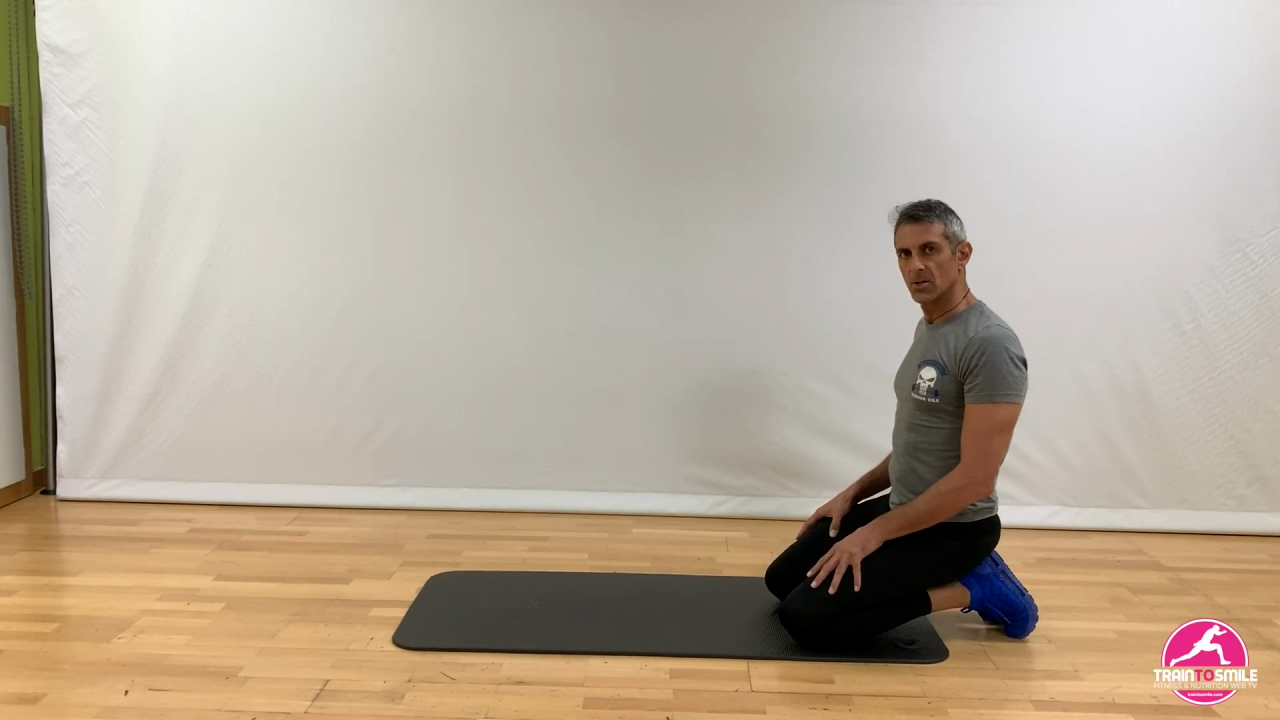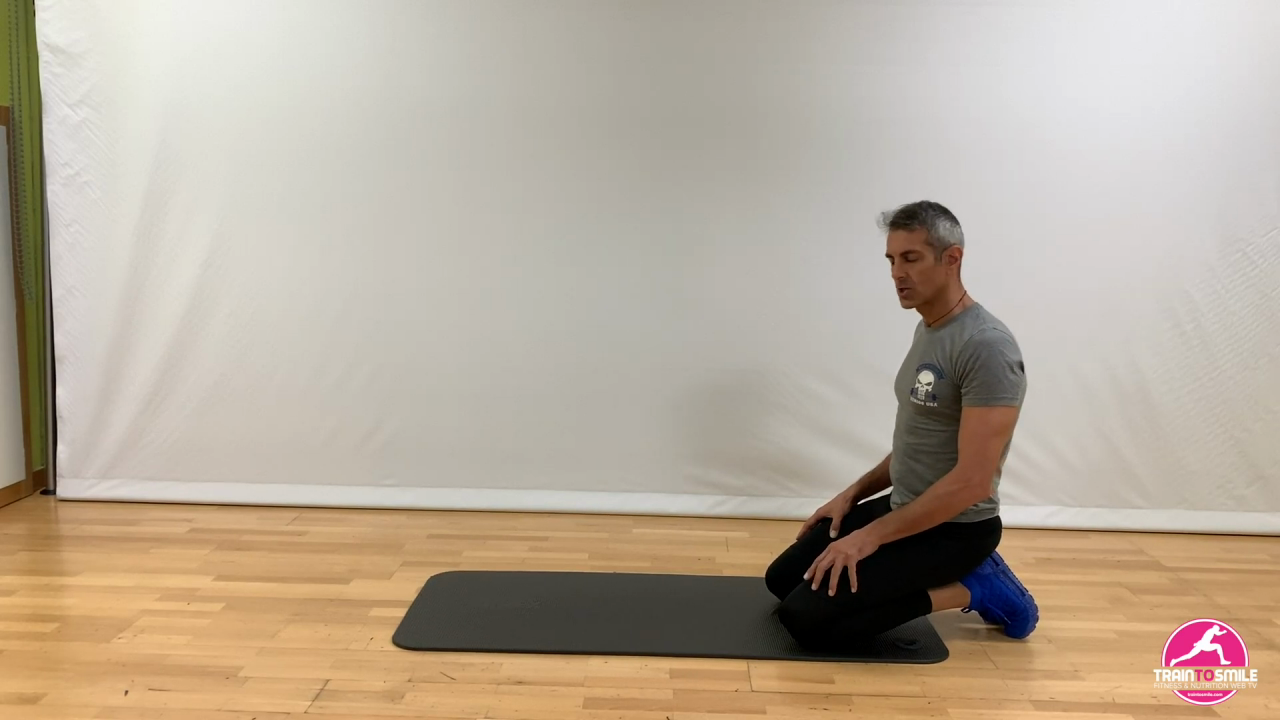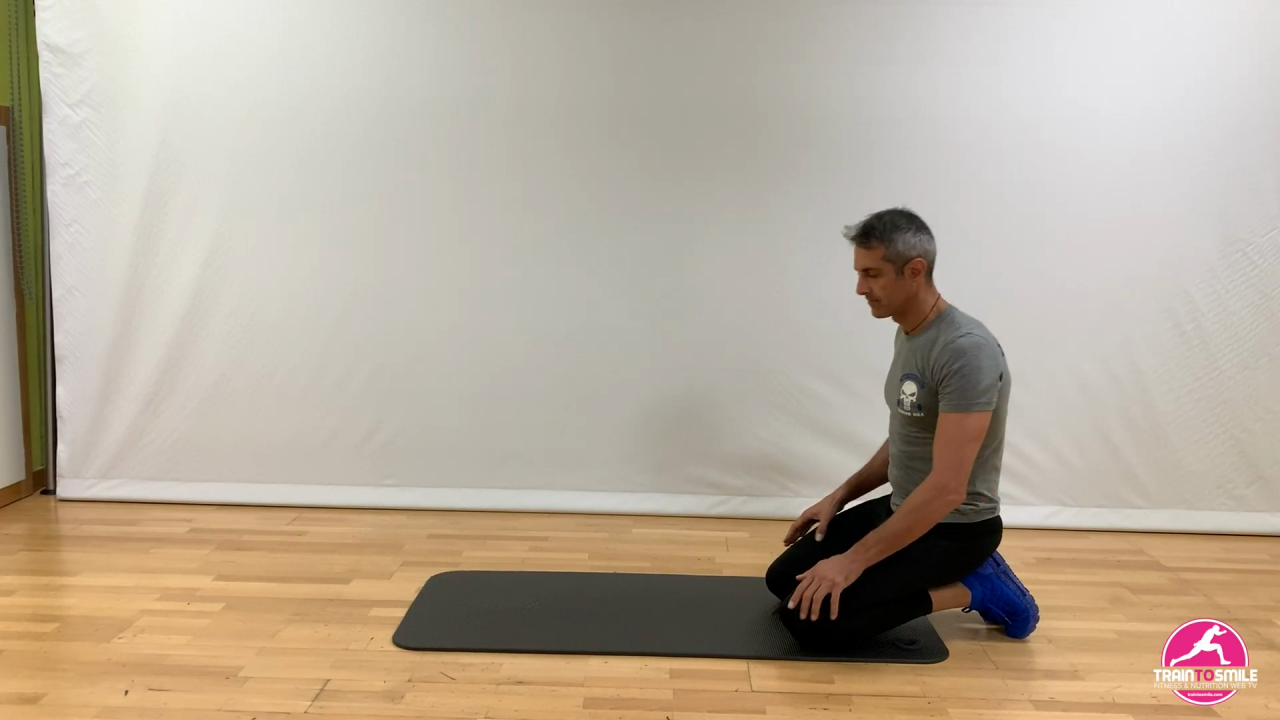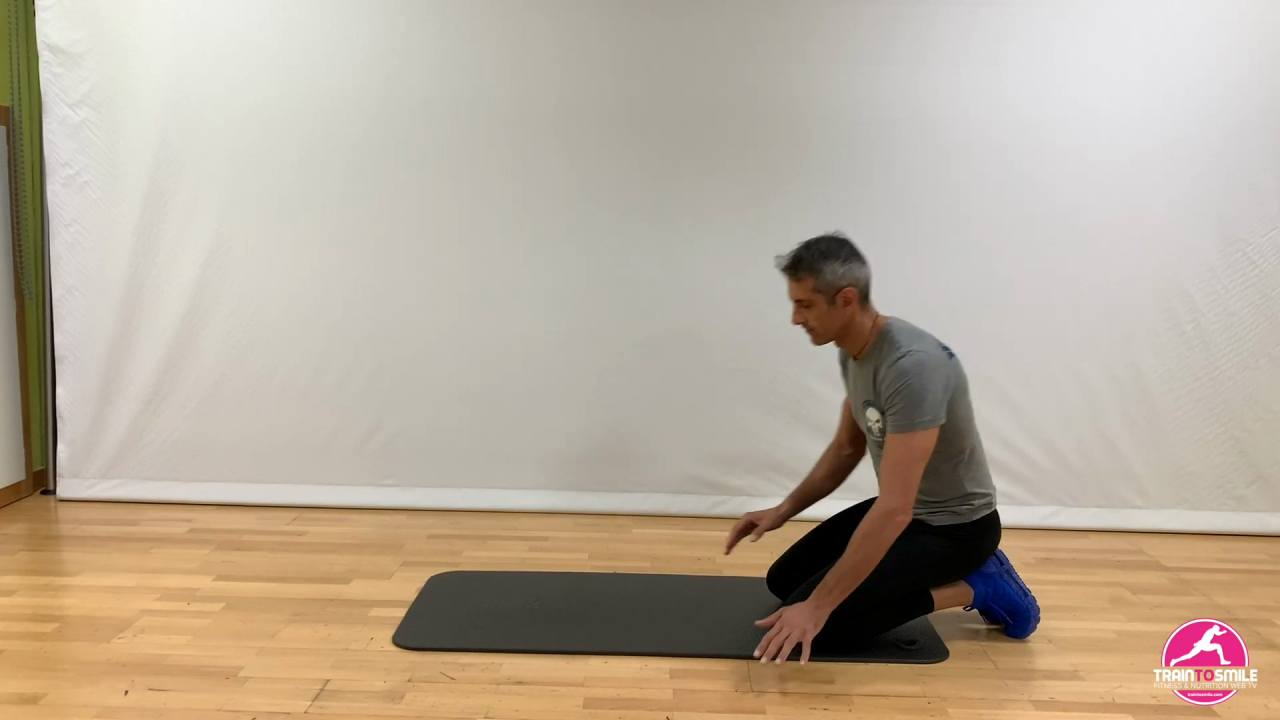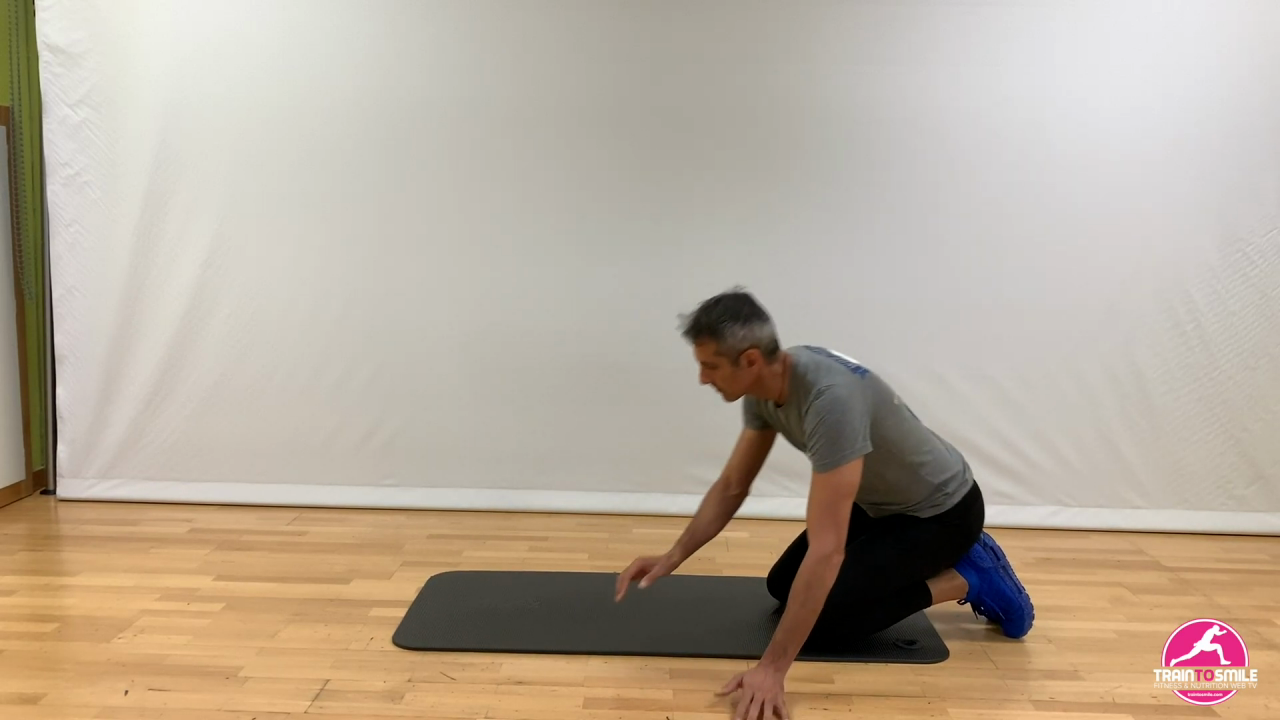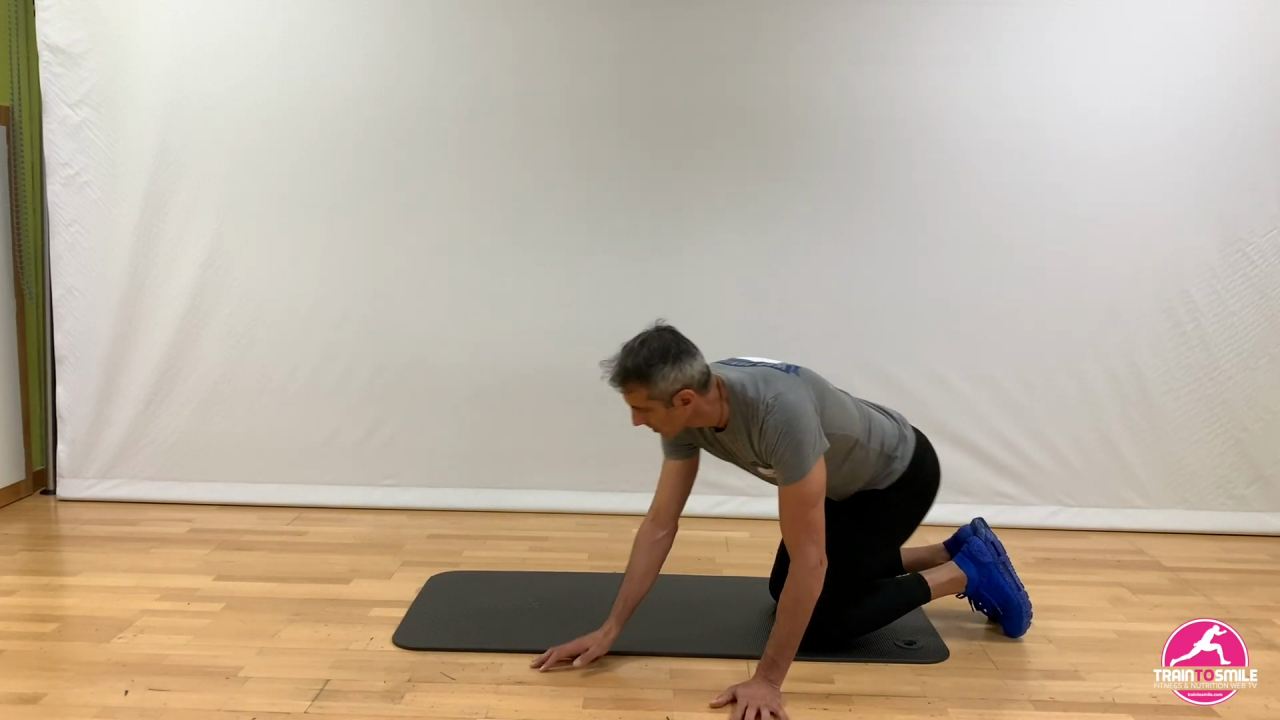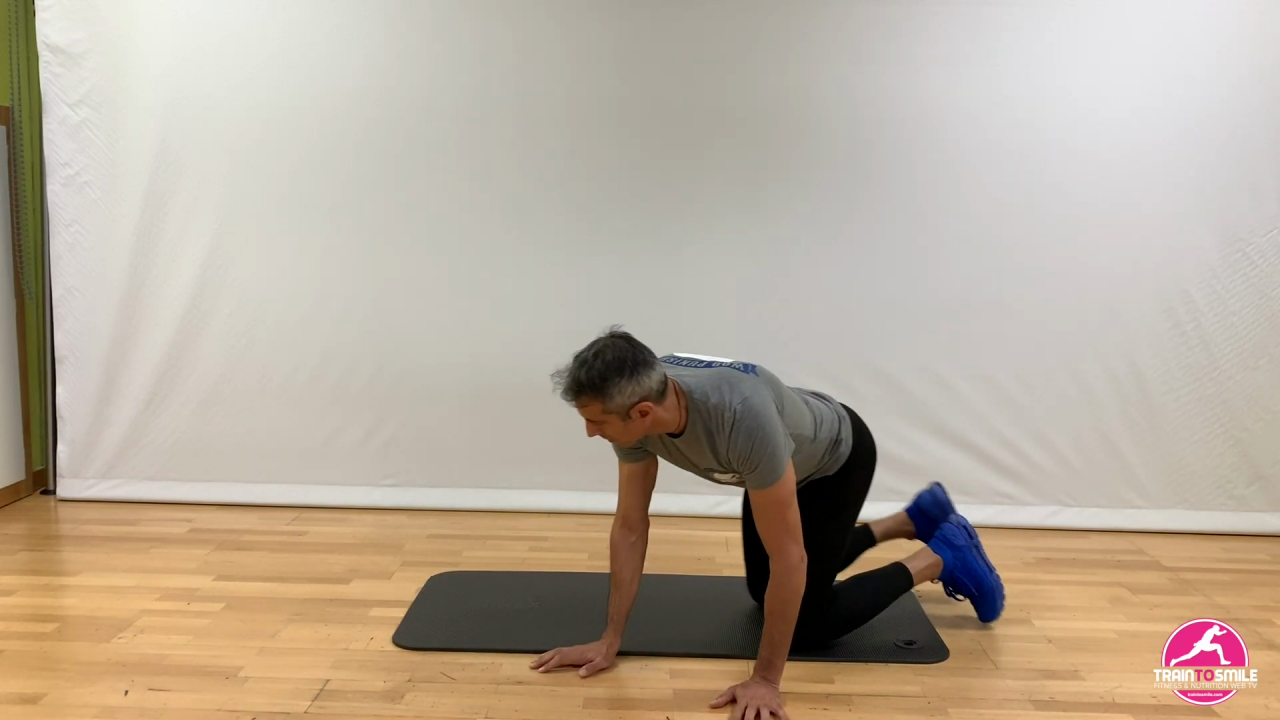
dt=0.2s
person 1, frame 1
left shoulder: (989, 345)
right shoulder: (928, 328)
left elbow: (975, 477)
left wrist: (874, 534)
right wrist: (852, 494)
left hip: (951, 529)
right hip: (904, 507)
left knee: (805, 617)
right knee: (783, 579)
left ankle: (970, 590)
right ankle: (954, 579)
person 1, frame 2
left shoulder: (986, 347)
right shoulder: (928, 330)
left elbow: (971, 482)
left wrist: (870, 537)
right wrist: (852, 494)
left hip: (952, 530)
right hip: (905, 508)
left knee: (805, 617)
right knee: (783, 579)
left ankle: (969, 590)
right ankle: (956, 579)
person 1, frame 3
left shoulder: (963, 351)
right shoulder: (908, 335)
left elbow: (947, 489)
left wrist: (853, 561)
right wrist: (838, 497)
left hip: (952, 529)
right hip: (907, 506)
left knee: (811, 619)
right knee: (784, 580)
left ankle: (970, 590)
right ankle: (949, 578)
person 1, frame 4
left shoulder: (912, 366)
right shoulder: (851, 351)
left elbow: (896, 507)
right elbow: (847, 446)
left wrist: (817, 609)
right wrist: (783, 510)
left hip: (952, 530)
right hip: (910, 512)
right knee: (785, 580)
left ankle: (969, 590)
right ankle: (952, 568)
person 1, frame 5
left shoulder: (830, 400)
right shoulder: (763, 387)
left elbow: (827, 547)
right elbow: (731, 485)
left wrist: (772, 668)
right wrist: (672, 559)
left hip: (939, 513)
right hip: (886, 499)
left knee: (827, 616)
right knee: (785, 585)
left ankle: (962, 581)
right ankle: (949, 561)
person 1, frame 6
left shoulder: (779, 412)
right shoulder: (678, 408)
left elbow: (809, 558)
right elbow: (659, 524)
left wrist: (767, 680)
right wrist: (611, 629)
left hip: (898, 476)
right hip: (841, 475)
left knee: (819, 622)
right knee: (785, 591)
left ankle: (963, 573)
right ankle: (951, 550)
person 1, frame 7
left shoulder: (742, 417)
right shoulder: (637, 401)
left elbow: (788, 557)
right elbow: (630, 526)
left wrist: (767, 680)
right wrist: (611, 640)
left hip: (832, 459)
right hip: (775, 458)
left knee: (814, 624)
right knee: (765, 590)
left ankle: (937, 555)
right ankle: (917, 521)
